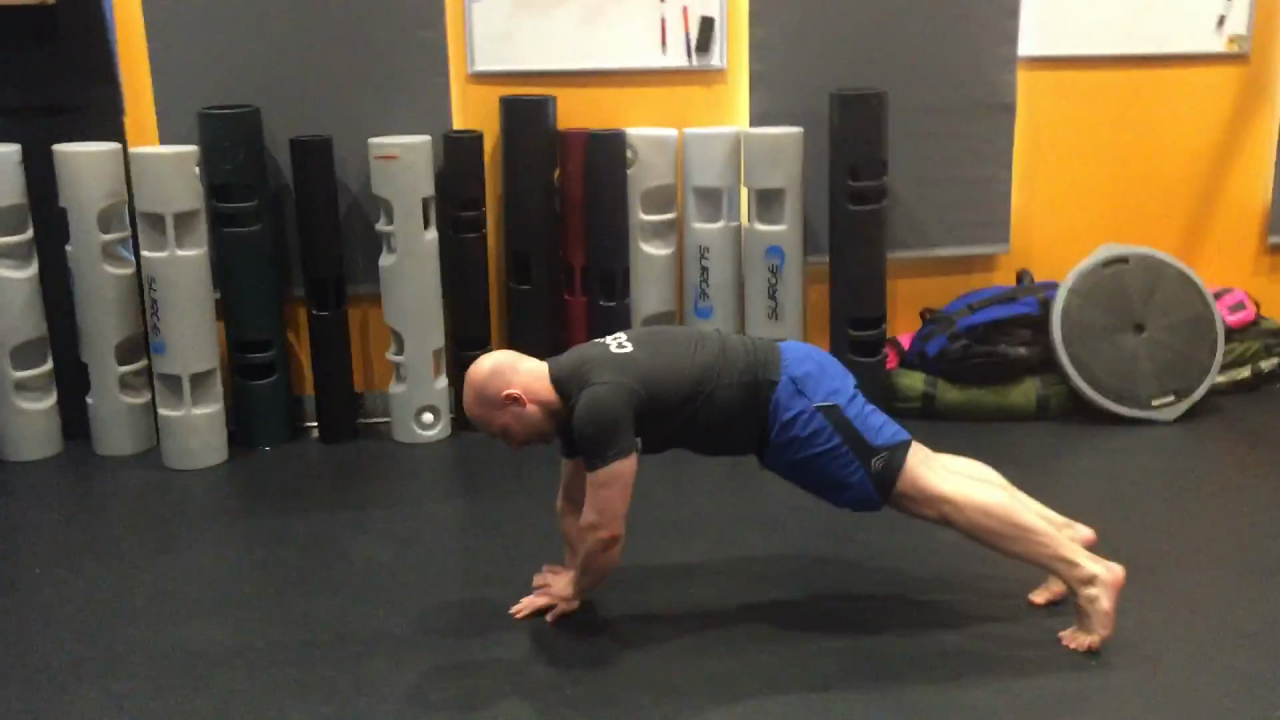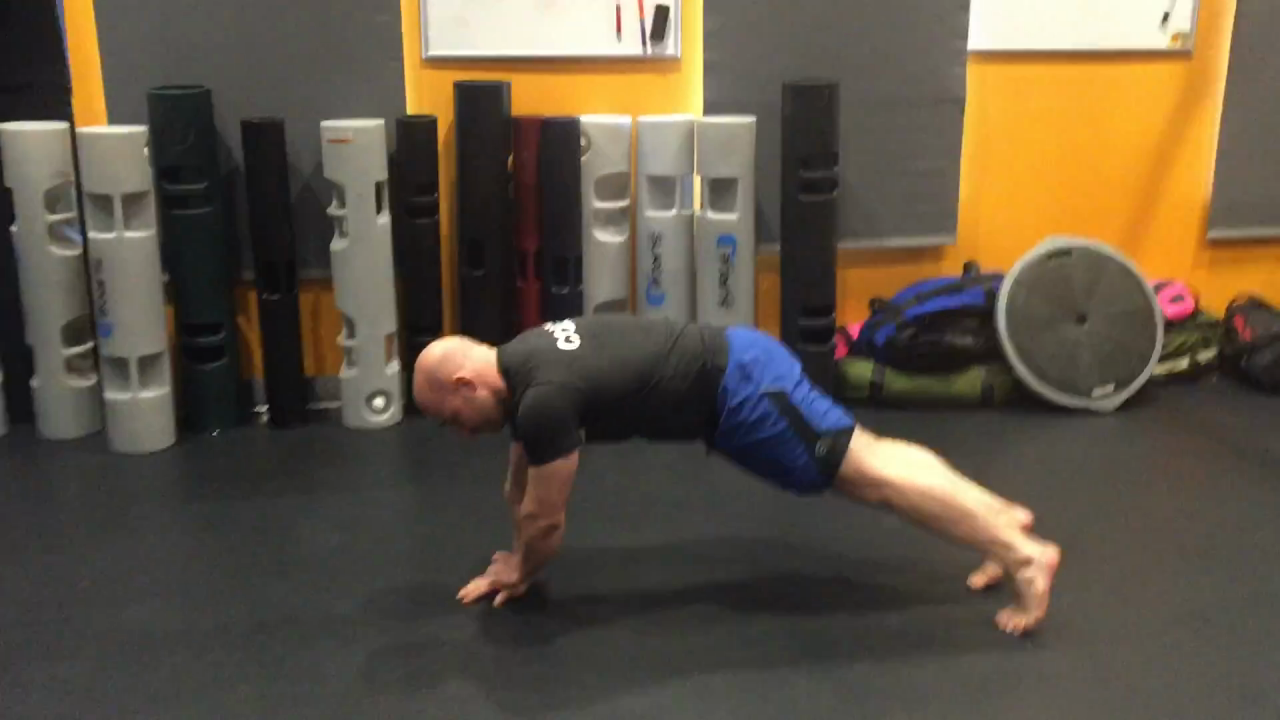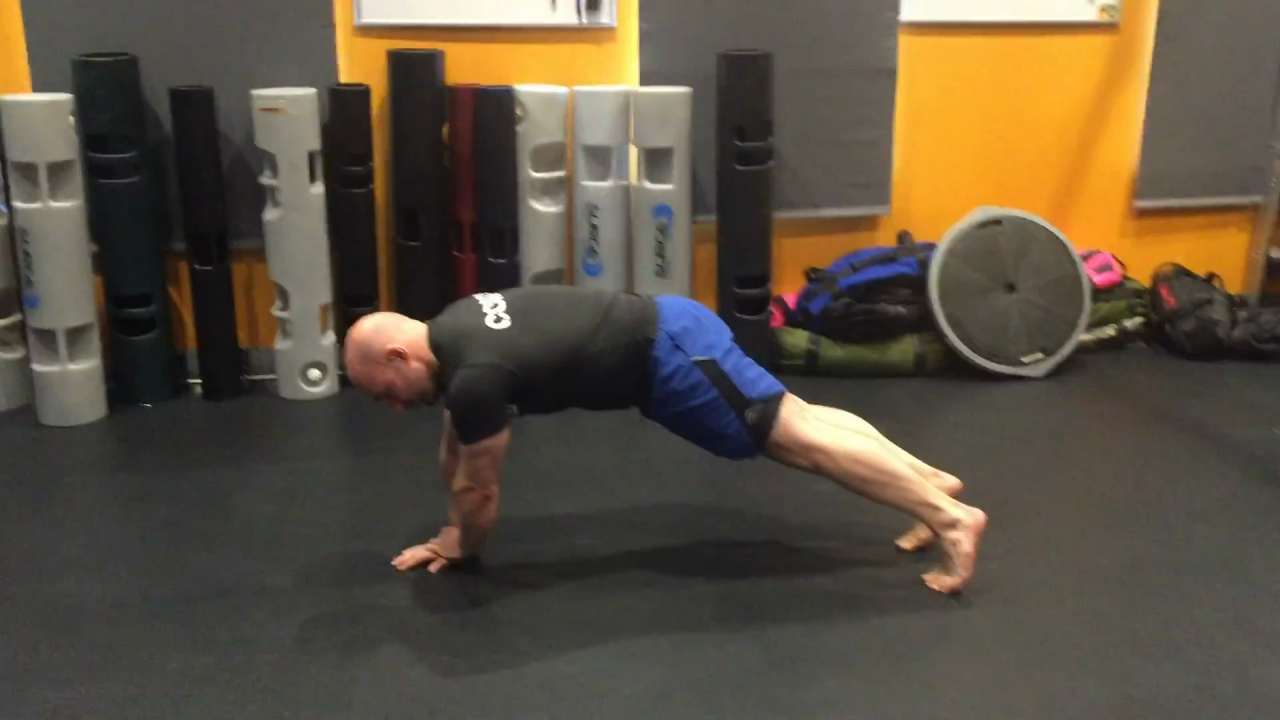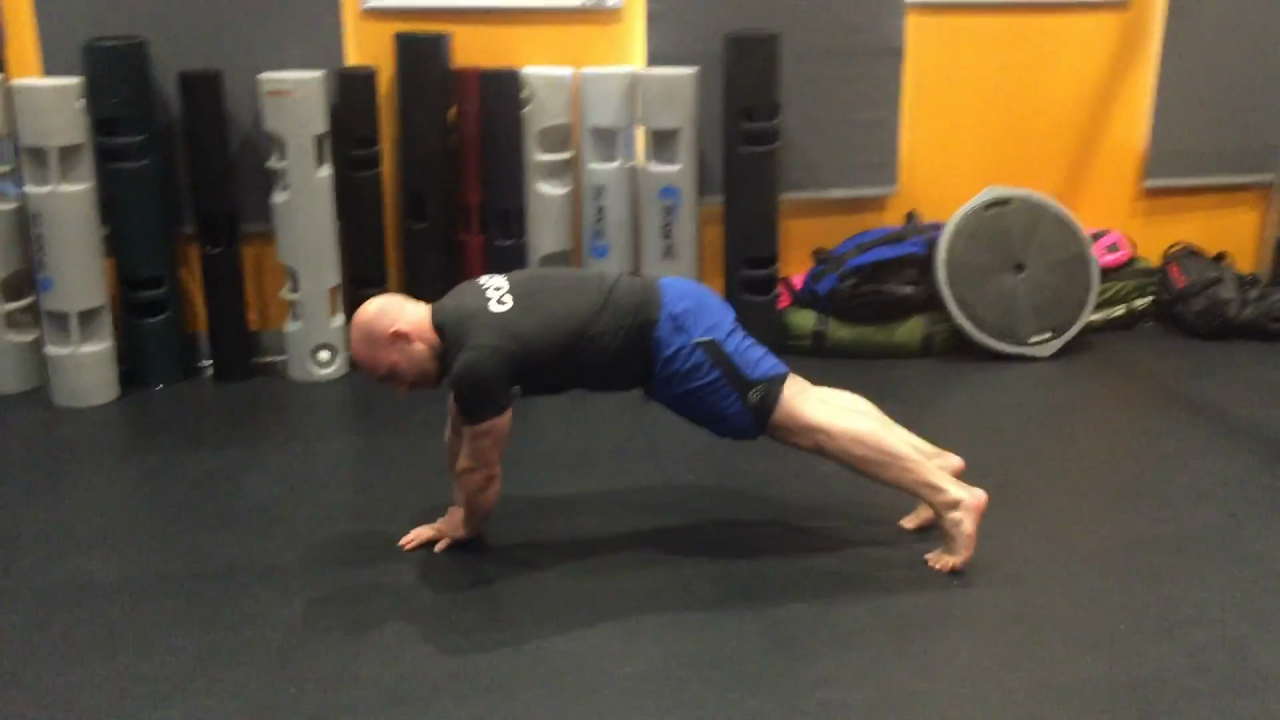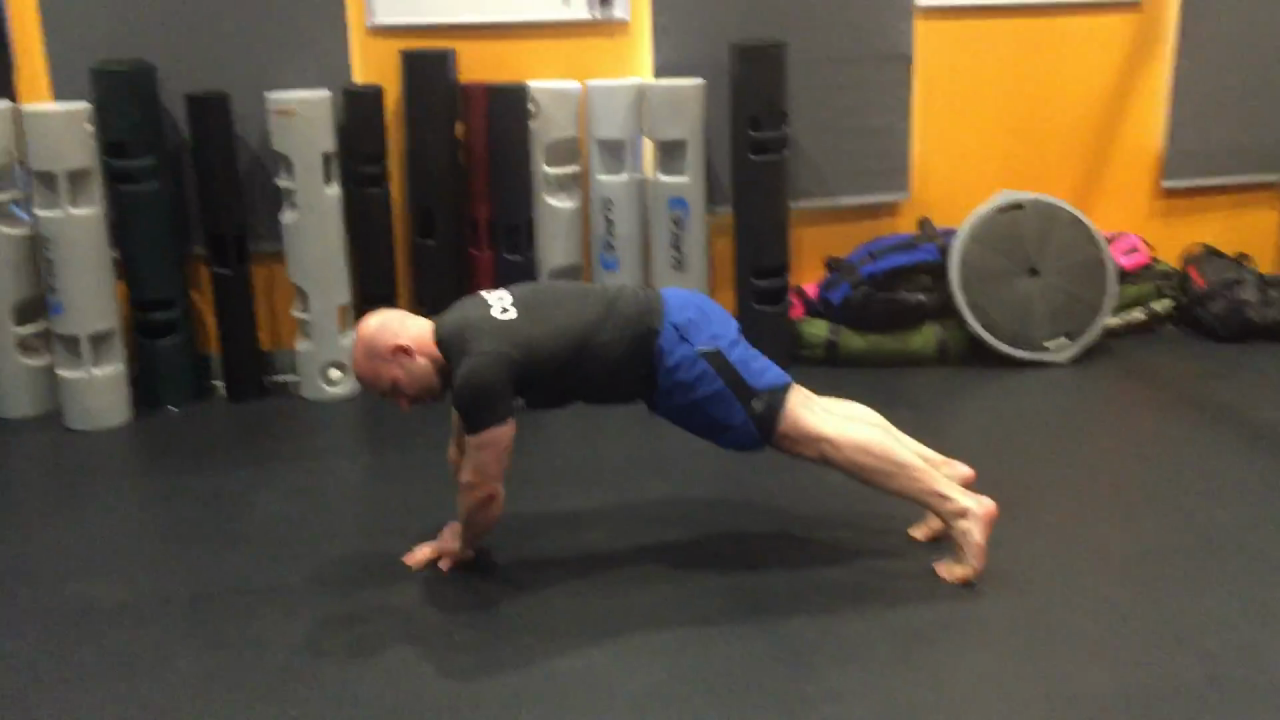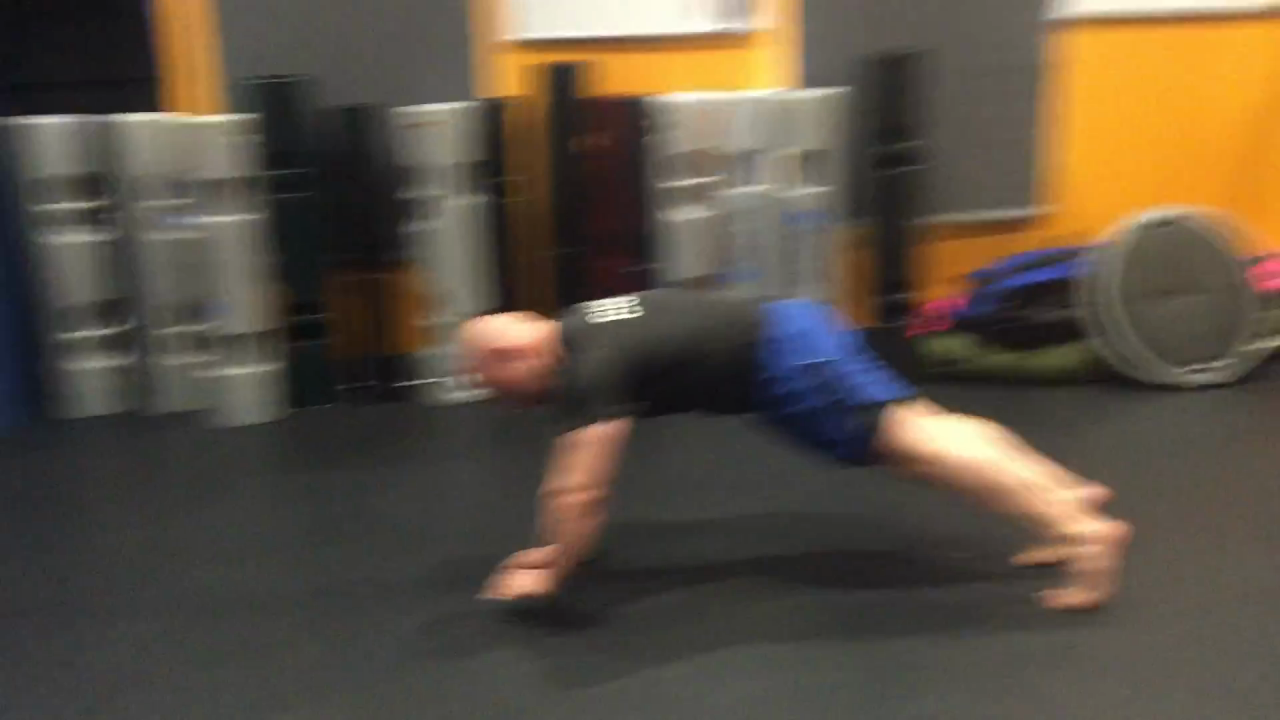
dt=0.2s
person 1, frame 1
left shoulder: (598, 401)
right shoulder: (570, 386)
left elbow: (604, 529)
right elbow: (572, 501)
left wrist: (575, 589)
right wrist: (572, 577)
left hip: (790, 400)
right hip: (783, 386)
left knee: (924, 488)
right knee: (924, 467)
left ankle: (1088, 572)
right ankle: (1067, 532)
person 1, frame 2
left shoulder: (544, 395)
right shoulder: (518, 369)
left elbow: (543, 516)
right elbow: (521, 485)
left wrist: (522, 571)
right wrist: (515, 566)
left hip: (738, 387)
right hip: (730, 370)
left knee: (866, 471)
right knee: (872, 453)
left ankle: (1023, 555)
right ankle: (1006, 517)
person 1, frame 3
left shoulder: (475, 373)
right shoulder: (451, 334)
left elbow: (478, 488)
right elbow: (457, 451)
left wrist: (462, 544)
right wrist: (455, 531)
left hip: (668, 357)
right hip: (663, 332)
left knee: (797, 436)
right knee: (797, 421)
left ankle: (951, 517)
right ankle: (934, 484)
person 1, frame 4
left shoulder: (477, 355)
right shoulder: (453, 315)
left elbow: (482, 471)
right elbow: (460, 429)
left wrist: (465, 524)
right wrist: (460, 509)
left hip: (672, 339)
right hip: (667, 312)
left knee: (801, 418)
right knee: (801, 400)
left ankle: (951, 497)
right ankle: (937, 462)
person 1, frame 5
left shoulder: (478, 365)
right shoulder: (457, 329)
left elbow: (485, 487)
right elbow: (465, 450)
left wrist: (462, 543)
right wrist: (463, 526)
left hip: (675, 350)
right hip: (670, 325)
left knee: (806, 429)
right knee: (807, 410)
left ankle: (960, 507)
right ankle: (945, 472)
person 1, frame 6
left shoulder: (588, 364)
right shoulder: (575, 337)
left elbow: (579, 488)
right elbow: (577, 474)
left wrist: (549, 572)
right wrist: (560, 542)
left hip: (783, 360)
right hip: (784, 342)
left knee: (914, 444)
right knee: (923, 425)
left ankle: (1079, 532)
right ankle: (1067, 495)
